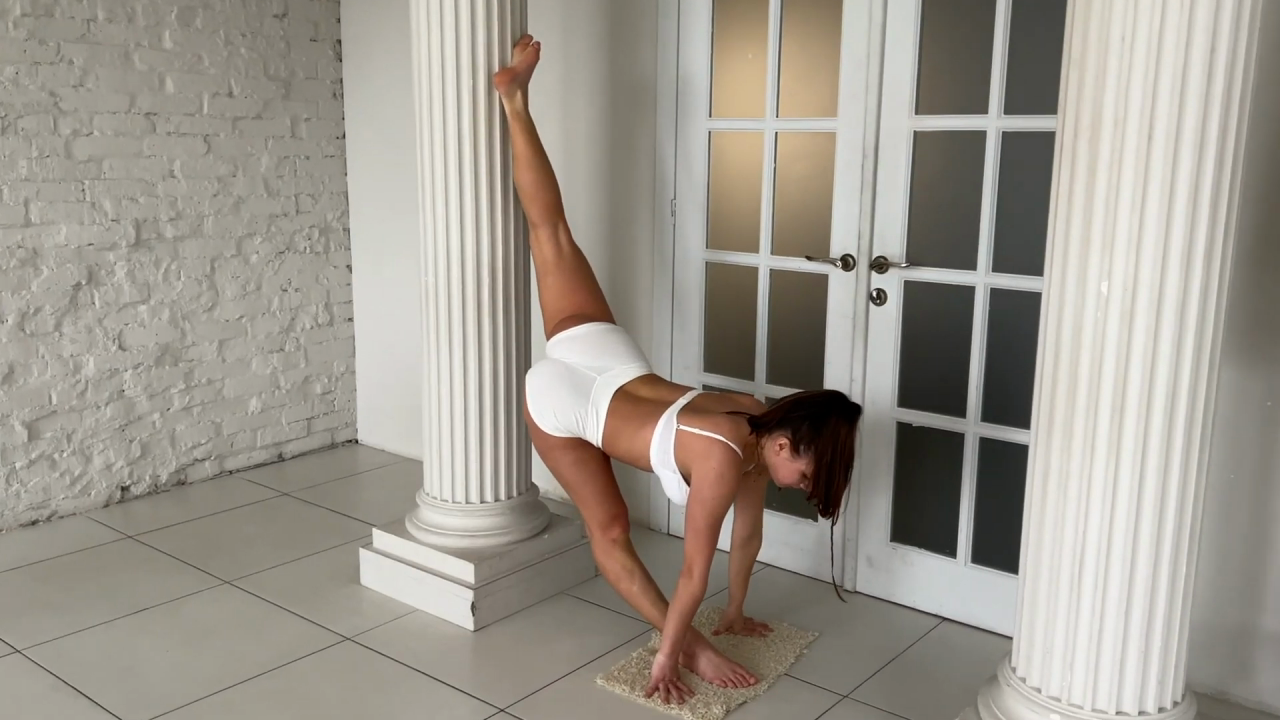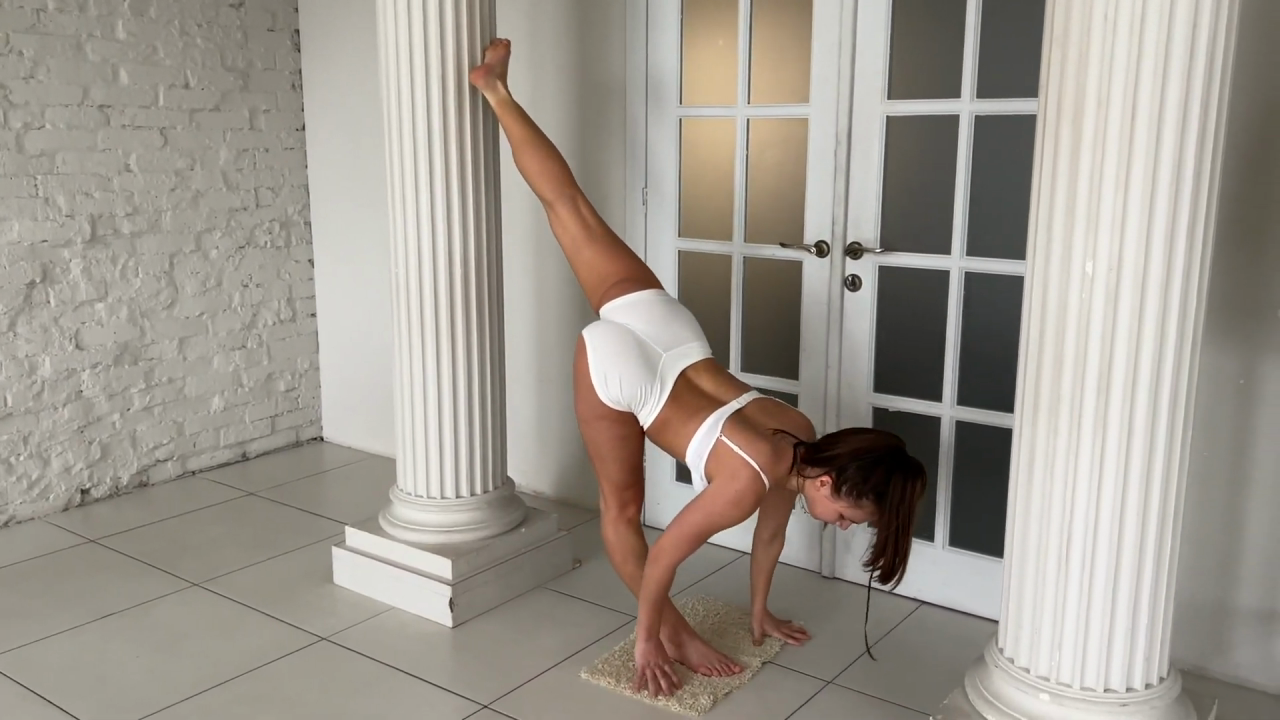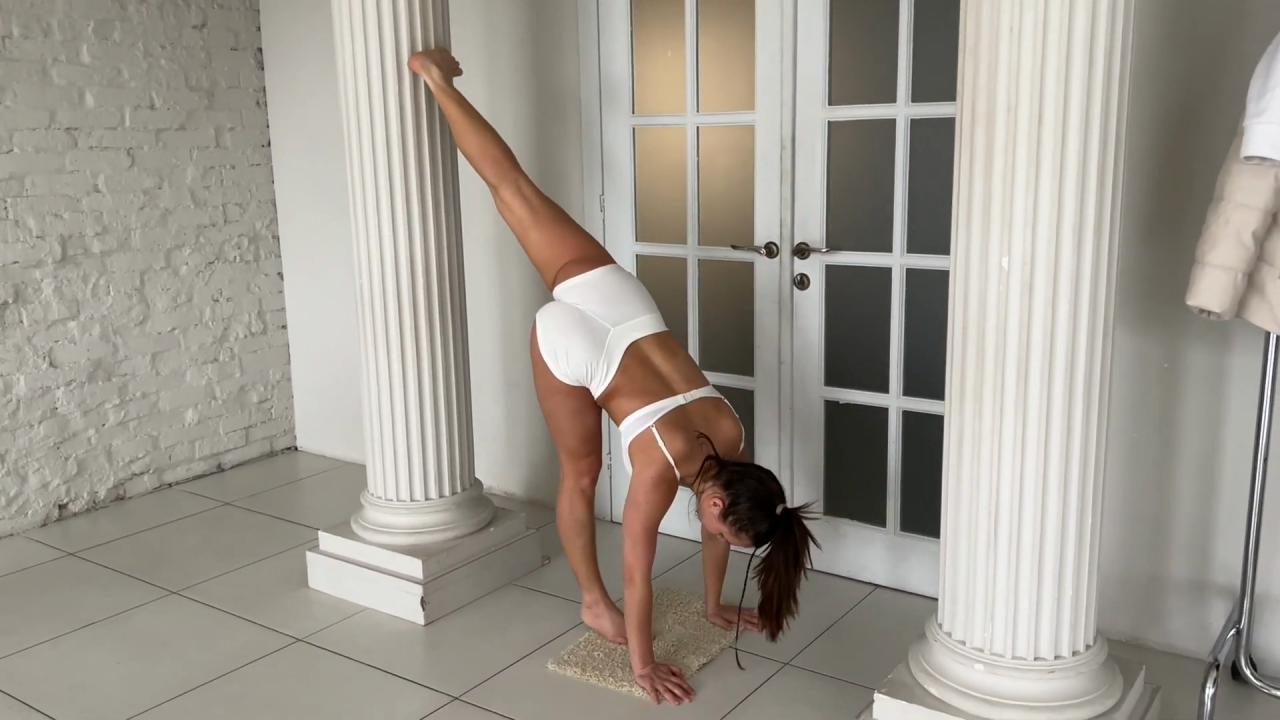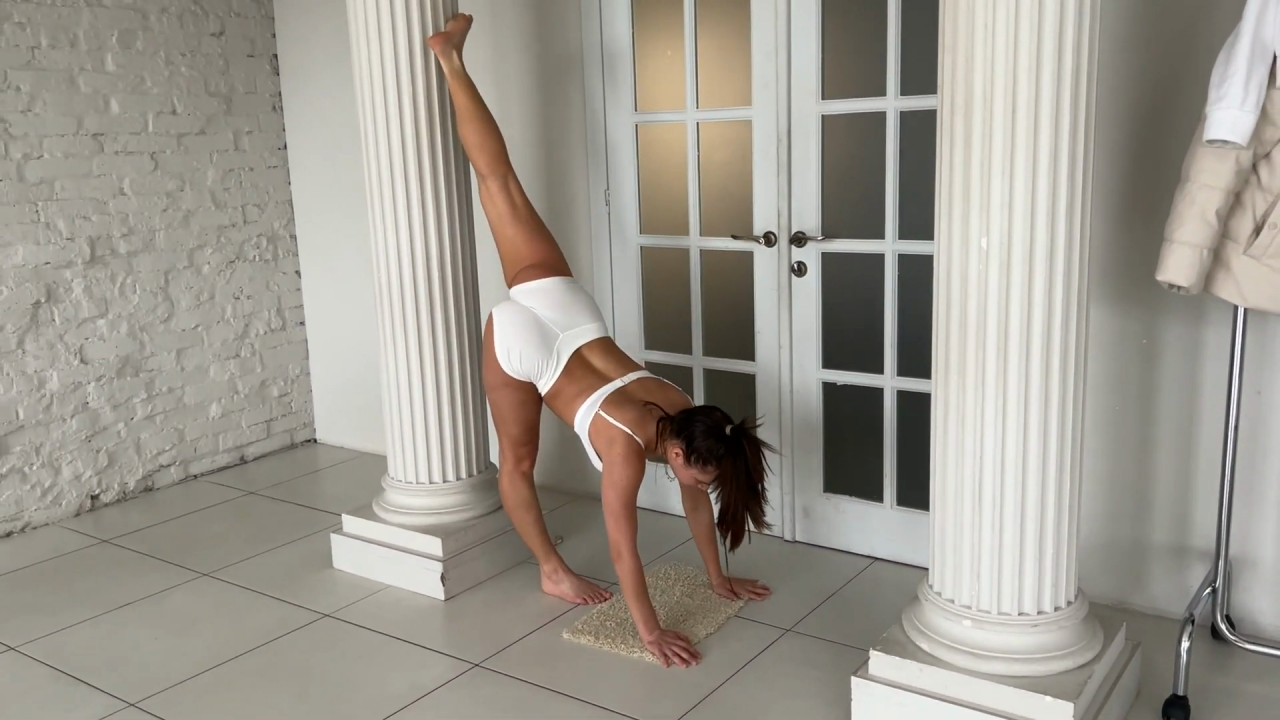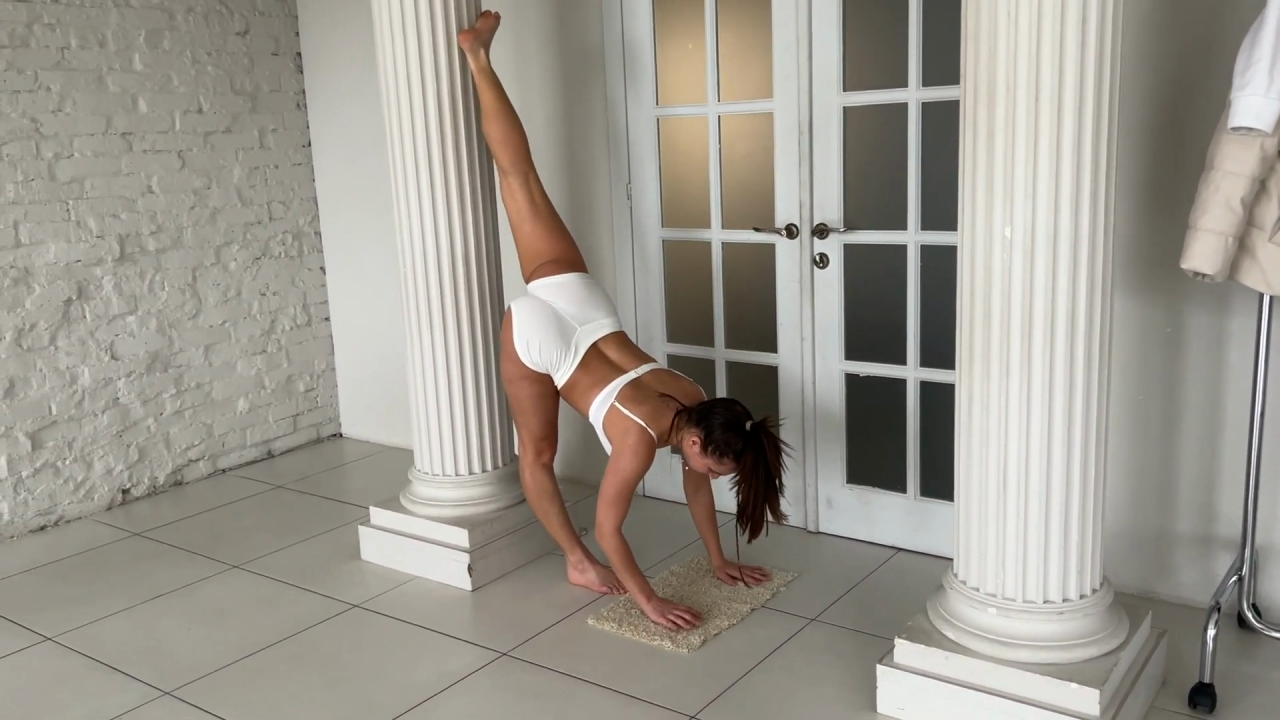
dt=1s
person 1, frame 1
left shoulder: (758, 428)
right shoulder: (723, 460)
left elbow: (749, 531)
right elbow: (694, 572)
left wrist: (736, 614)
right wrist: (673, 653)
left hip: (602, 359)
right hip: (559, 396)
left knee: (555, 234)
right knee: (609, 531)
left ankle: (517, 99)
person 1, frame 2
left shoulder: (801, 442)
right shoulder: (748, 481)
left elbow: (771, 531)
right elbow: (659, 560)
left wrist: (760, 613)
right wrist: (650, 643)
left hip: (656, 320)
right hip: (620, 363)
left knee: (571, 207)
right knee: (621, 509)
left ankle: (497, 89)
person 1, frame 3
left shoulder: (729, 444)
right shoulder: (660, 470)
left elbow: (713, 531)
right elbow: (637, 576)
left wrist: (715, 605)
right wrist: (643, 665)
left hip: (612, 296)
right hip: (573, 338)
left knee: (515, 187)
right knee: (580, 475)
left ankle: (439, 78)
person 1, frame 4
left shoulder: (684, 418)
right shoulder: (628, 448)
left elbow: (697, 504)
right elbow: (624, 550)
left wrist: (718, 576)
right wrist: (650, 632)
left hip: (557, 304)
right hip: (521, 338)
left knee: (502, 185)
right knee: (518, 462)
left ankle: (453, 59)
person 1, frame 5
left shoulder: (697, 408)
right shoulder: (641, 438)
left elbow: (695, 486)
right elbow: (609, 527)
left wrist: (720, 561)
right wrist: (650, 602)
left hip: (575, 300)
right hip: (538, 331)
left knee: (521, 179)
right knee: (537, 454)
left ankle: (480, 54)
